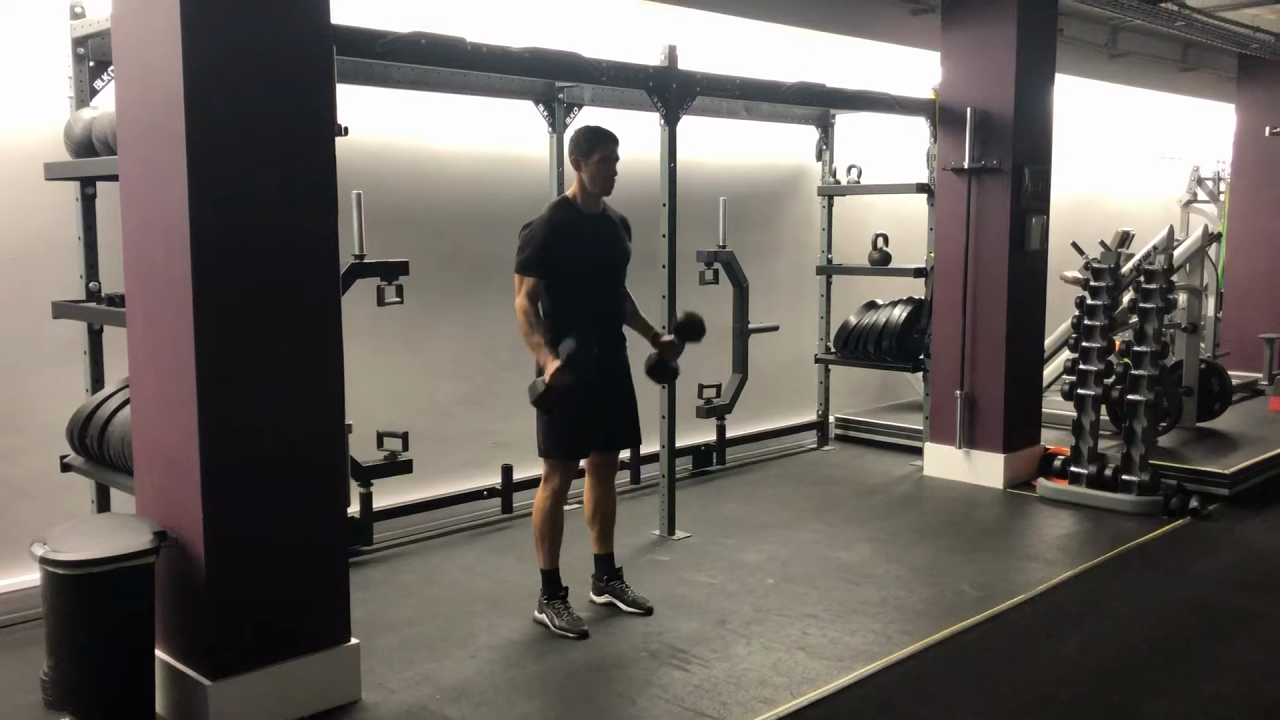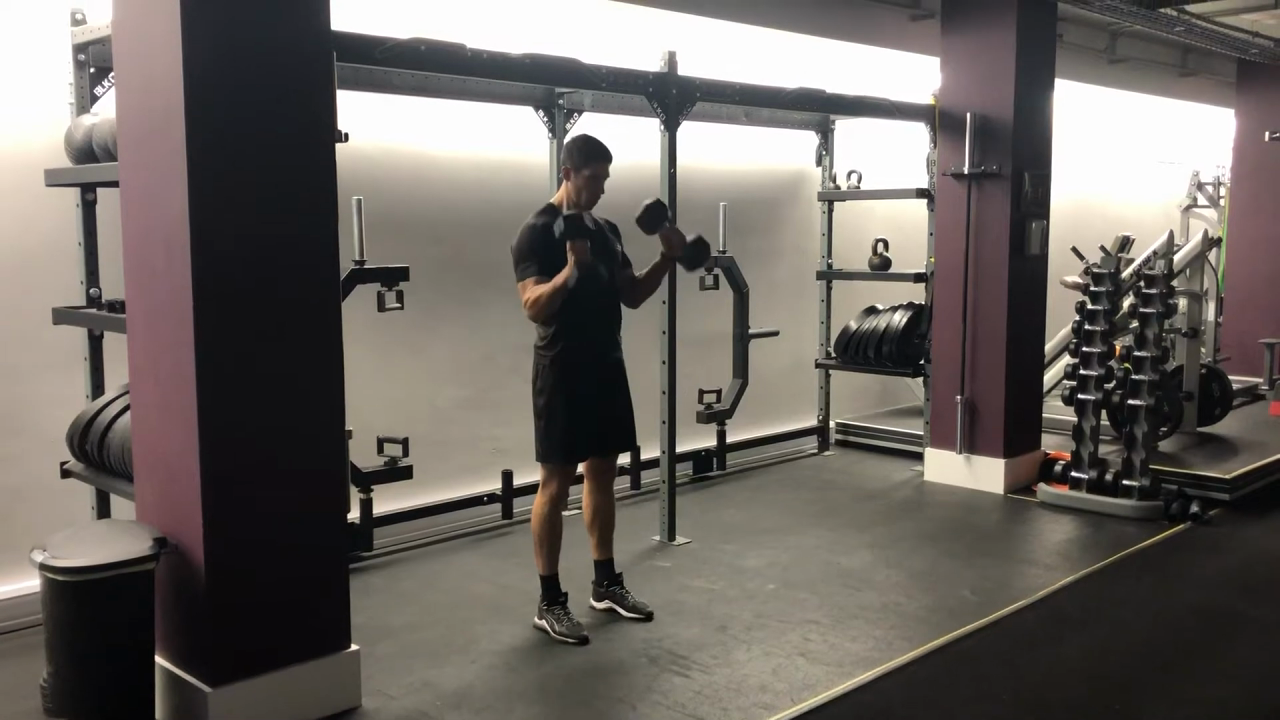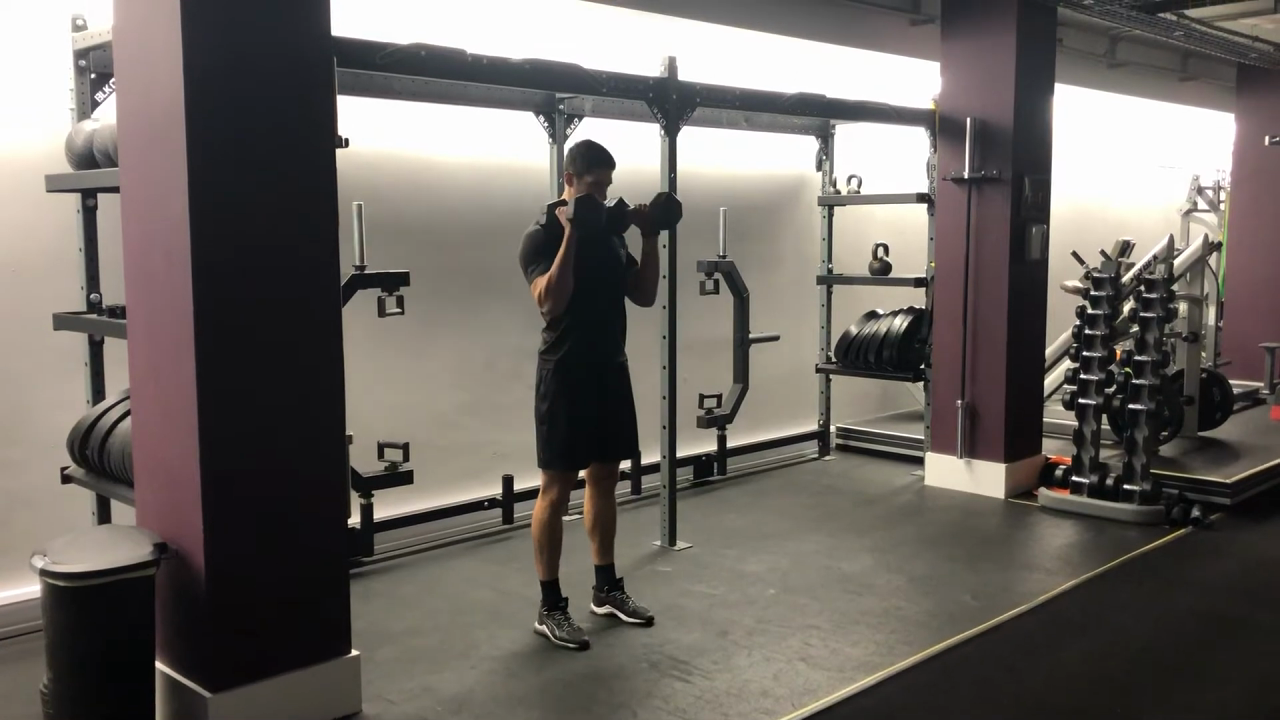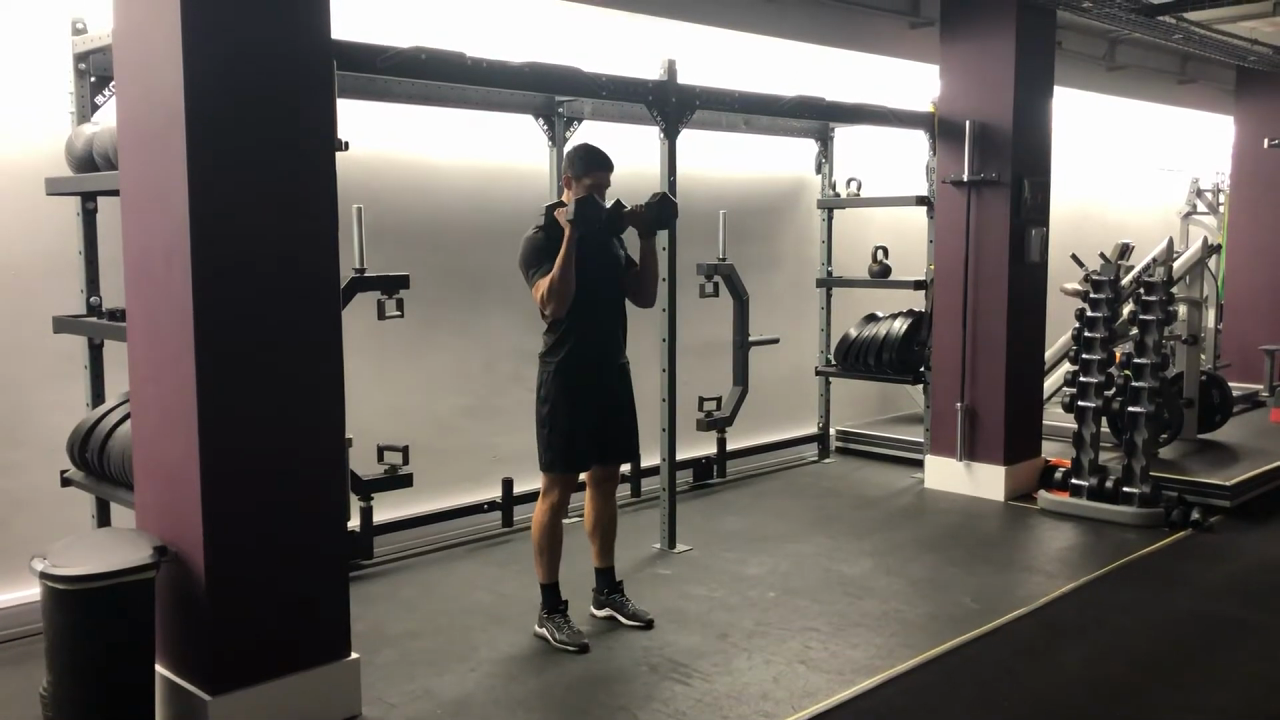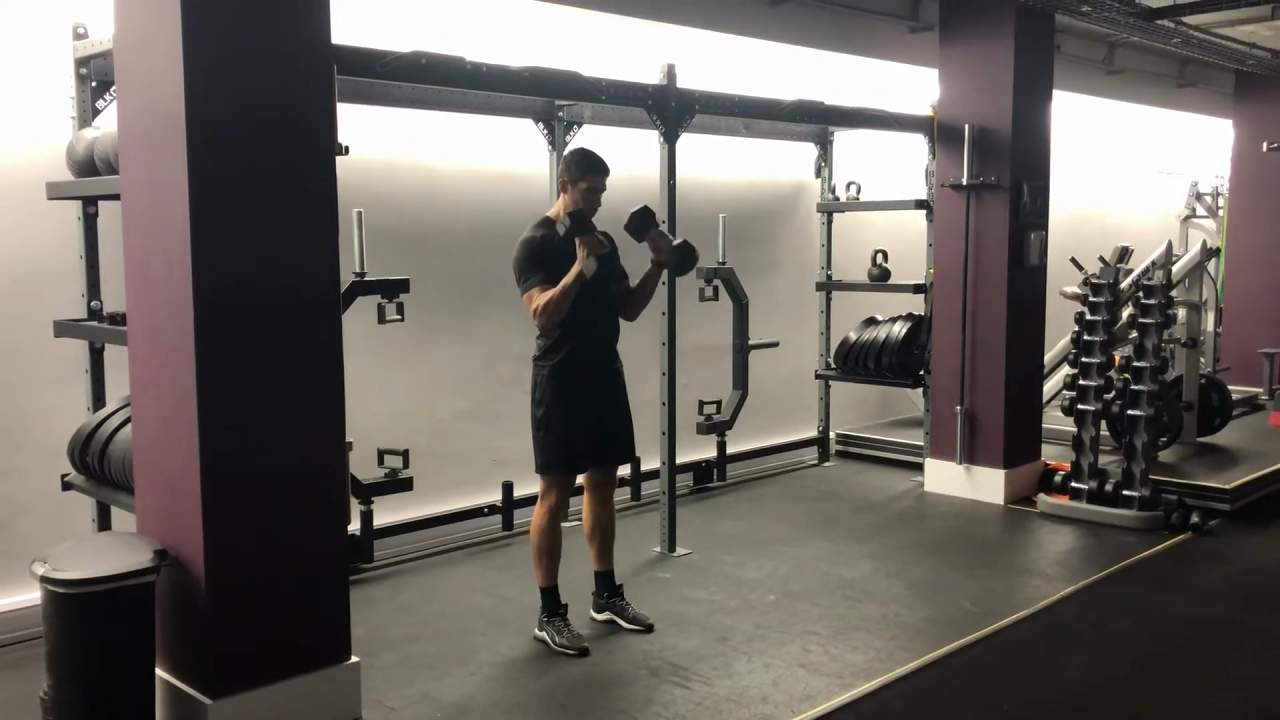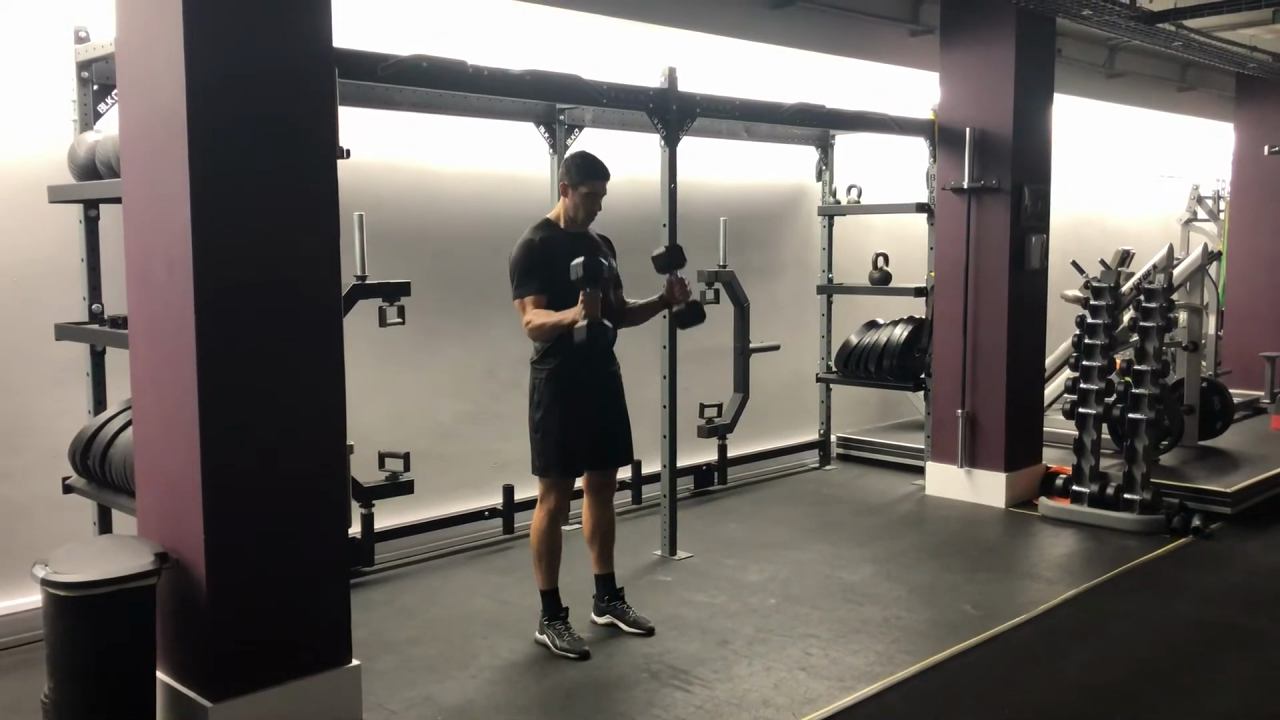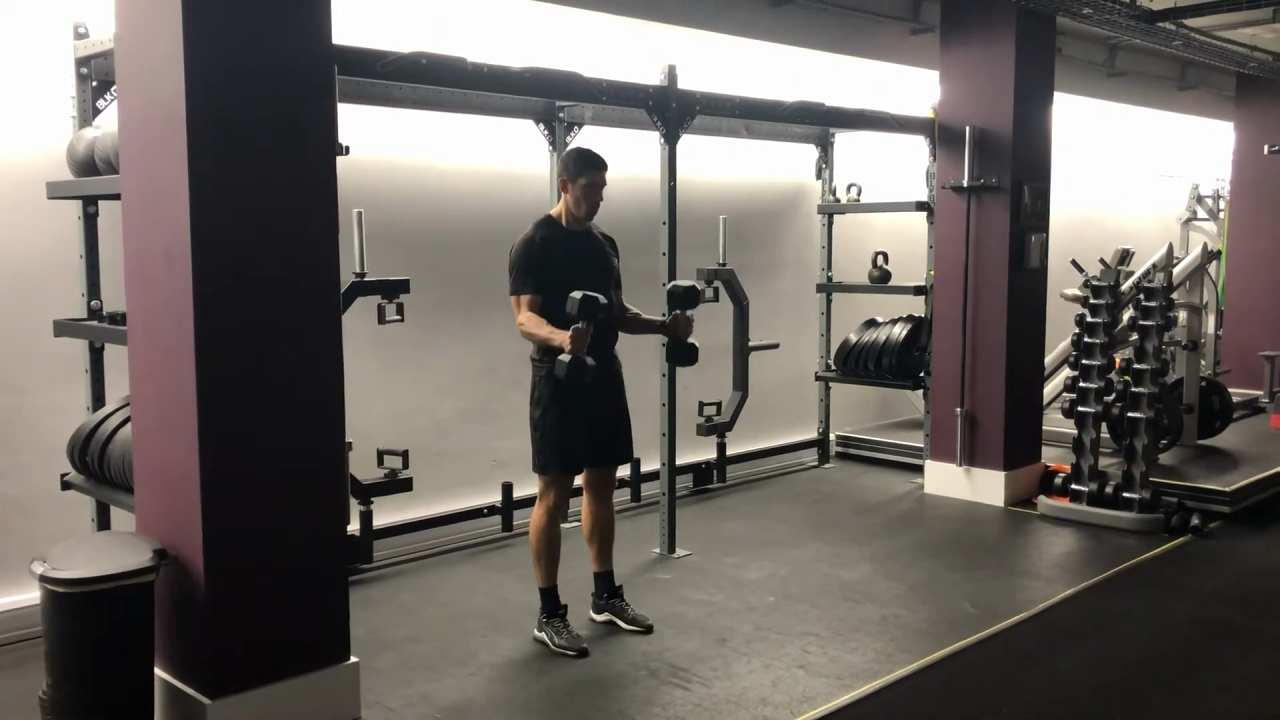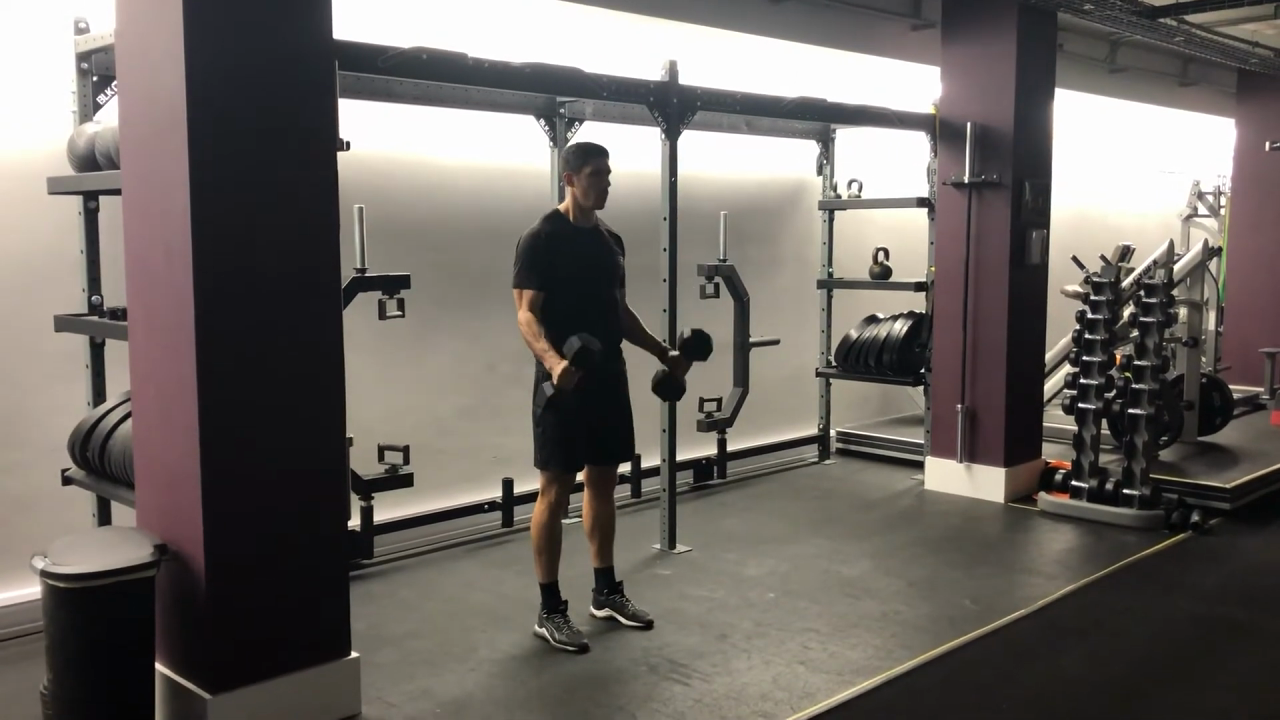
dt=0.4s
person 1, frame 1
left shoulder: (617, 224)
right shoulder: (548, 227)
right elbow: (525, 301)
left wrist: (653, 336)
right wrist: (547, 357)
left hip: (613, 364)
right hip: (571, 370)
left knee: (604, 470)
right knee: (558, 478)
left ankle: (606, 577)
right ankle: (550, 596)
person 1, frame 2
left shoulder: (605, 229)
right shoulder: (538, 232)
left elbow: (630, 294)
right elbow: (534, 305)
left wrist: (665, 261)
right wrist: (570, 270)
left hip: (607, 365)
right hip: (563, 371)
left knee: (603, 474)
right knee: (556, 483)
left ankle: (606, 583)
right ankle: (550, 602)
person 1, frame 3
left shoulder: (610, 234)
right shoulder: (543, 236)
left elbow: (644, 295)
right elbow: (551, 302)
left wrist: (649, 238)
right wrist: (570, 236)
left hip: (611, 371)
right hip: (566, 375)
left knee: (605, 480)
right knee: (557, 489)
left ankle: (607, 588)
right ankle: (550, 607)
person 1, frame 4
left shoulder: (609, 236)
right shoulder: (542, 239)
left elbow: (645, 297)
right elbow: (554, 304)
left wrist: (647, 239)
right wrist: (570, 237)
left hip: (612, 373)
right hip: (567, 378)
left knee: (605, 482)
right knee: (557, 492)
left ankle: (607, 591)
right ankle: (550, 610)
person 1, frame 5
left shoulder: (606, 242)
right shoulder: (537, 243)
left elbow: (629, 309)
right elbow: (543, 314)
left wrist: (657, 266)
right wrist: (579, 270)
left hip: (606, 375)
right hip: (561, 381)
left knee: (603, 485)
right knee: (555, 494)
left ankle: (606, 594)
right ankle: (550, 613)
person 1, frame 6
left shoulder: (602, 244)
right shoulder: (535, 247)
left elbow: (619, 314)
right elbow: (533, 323)
left wrist: (664, 302)
right wrist: (573, 314)
left hip: (604, 378)
right hip: (559, 384)
left knee: (603, 488)
right knee: (555, 499)
left ankle: (607, 597)
right ankle: (550, 617)
person 1, frame 7
left shoulder: (604, 243)
right shoulder: (535, 243)
right elbow: (525, 318)
left wrist: (663, 326)
right wrist: (560, 339)
left hip: (606, 377)
right hip: (560, 381)
left knee: (602, 486)
right knee: (554, 496)
left ankle: (606, 595)
right ankle: (549, 614)
person 1, frame 8
left shoulder: (611, 240)
right shoulder: (542, 238)
right elbow: (526, 314)
left wrist: (662, 353)
right wrist: (553, 362)
left hip: (610, 375)
right hip: (566, 382)
left knee: (604, 483)
right knee: (556, 491)
left ankle: (606, 591)
right ankle: (550, 609)
